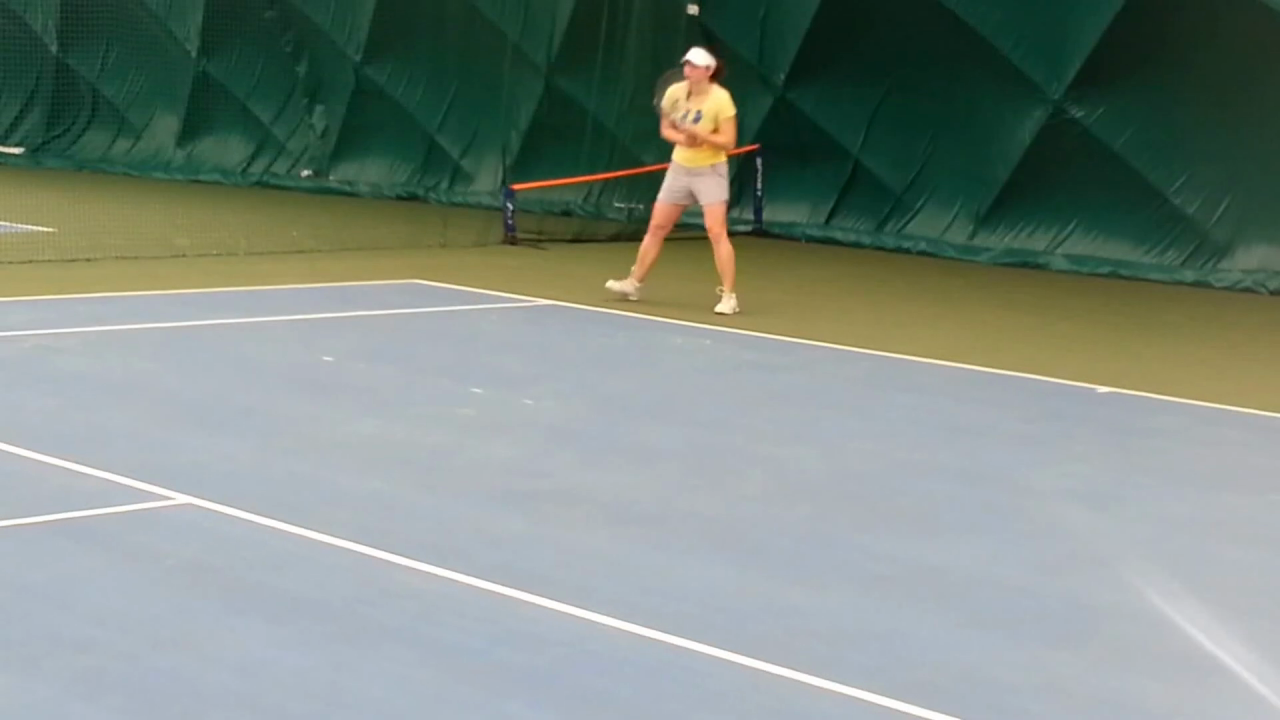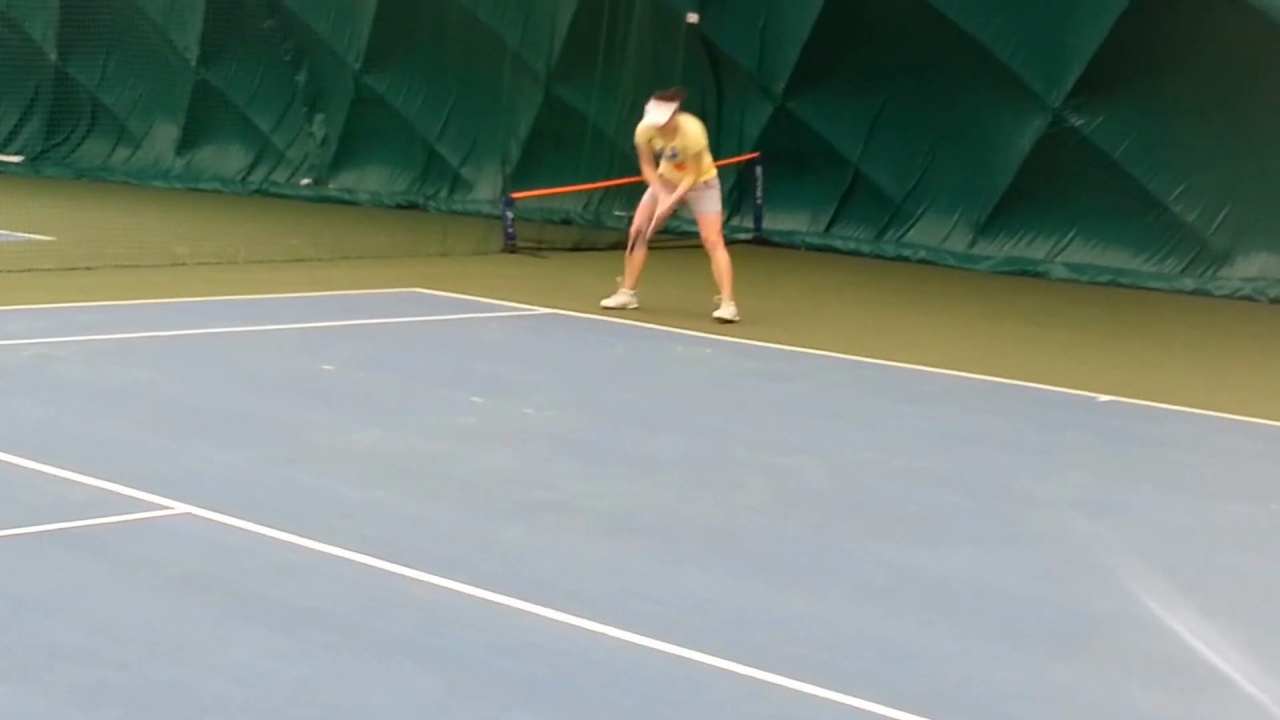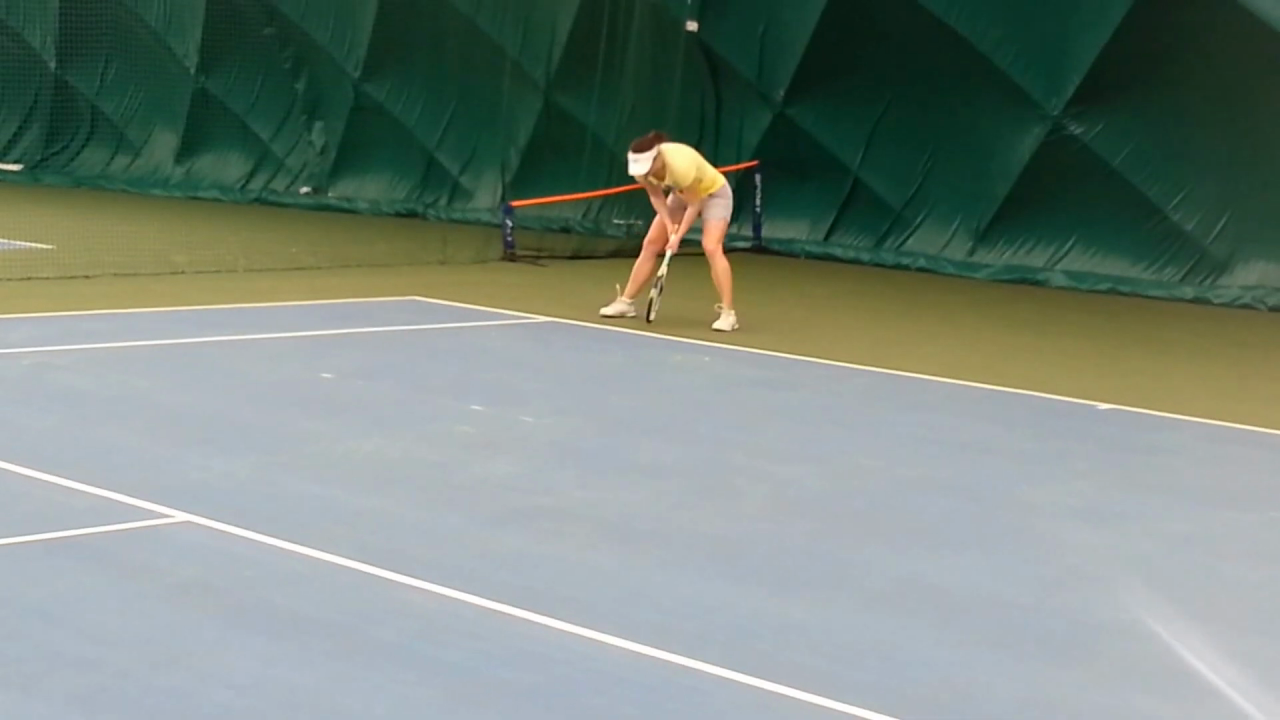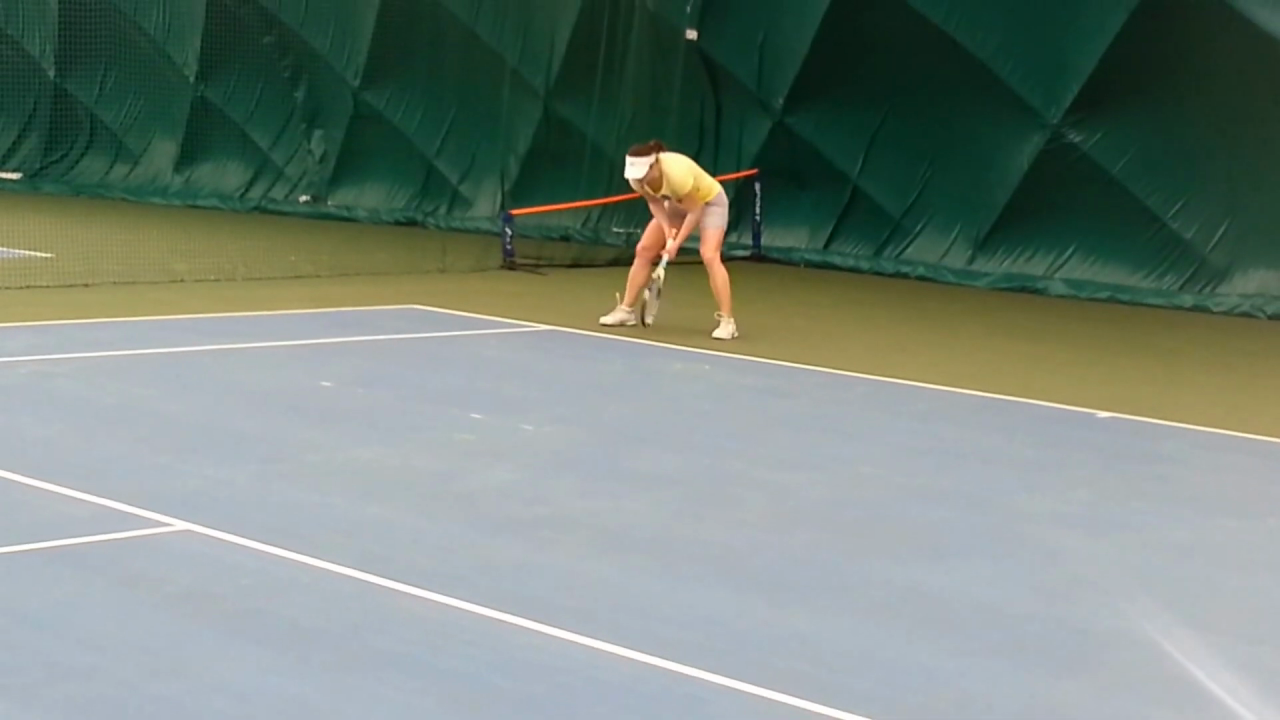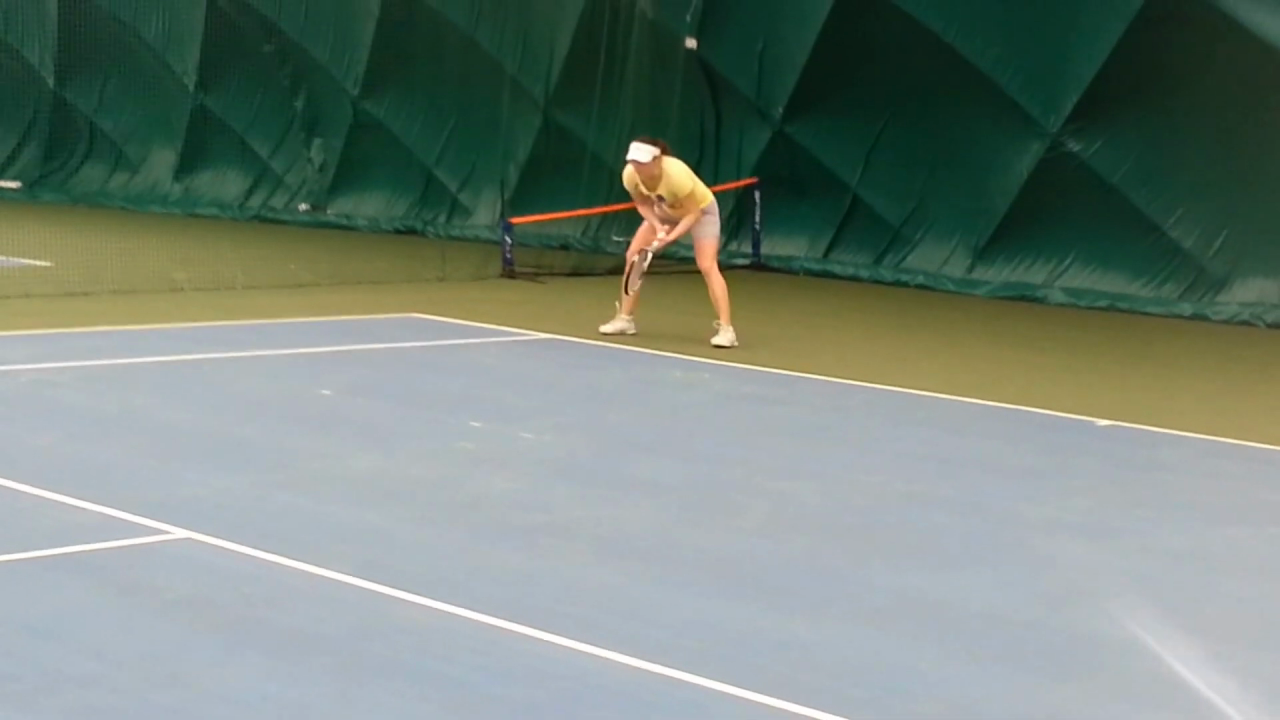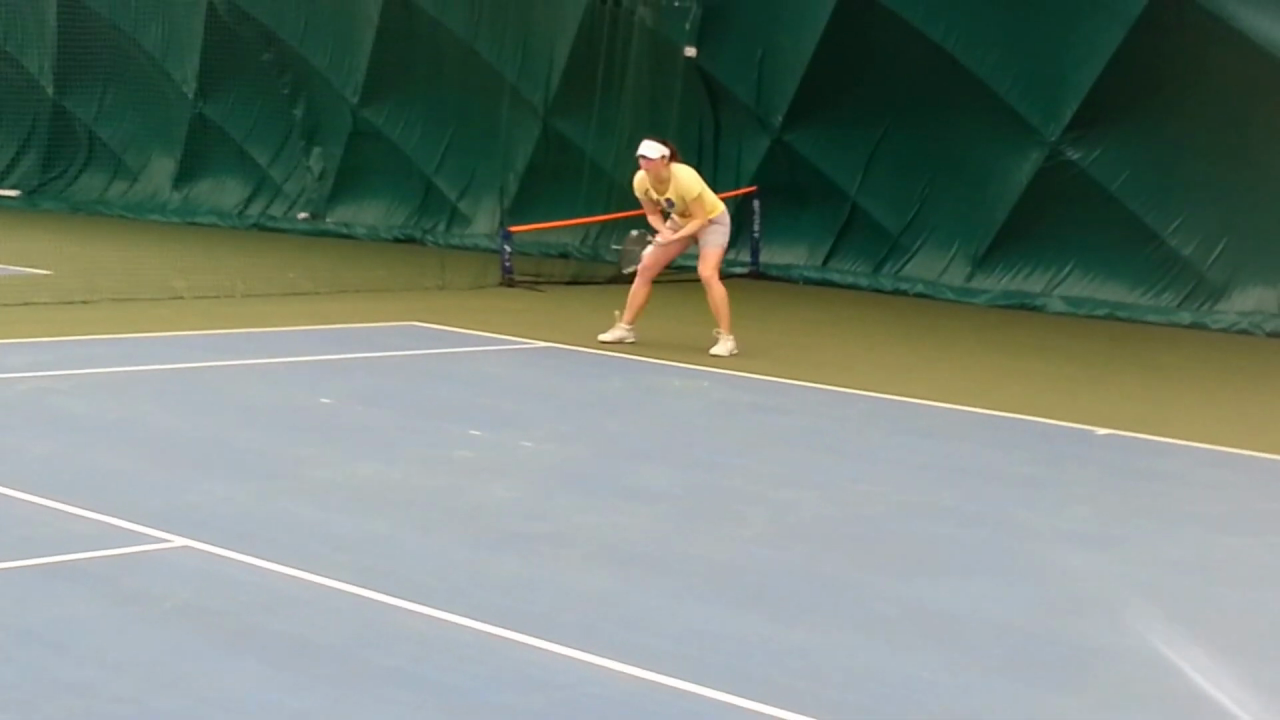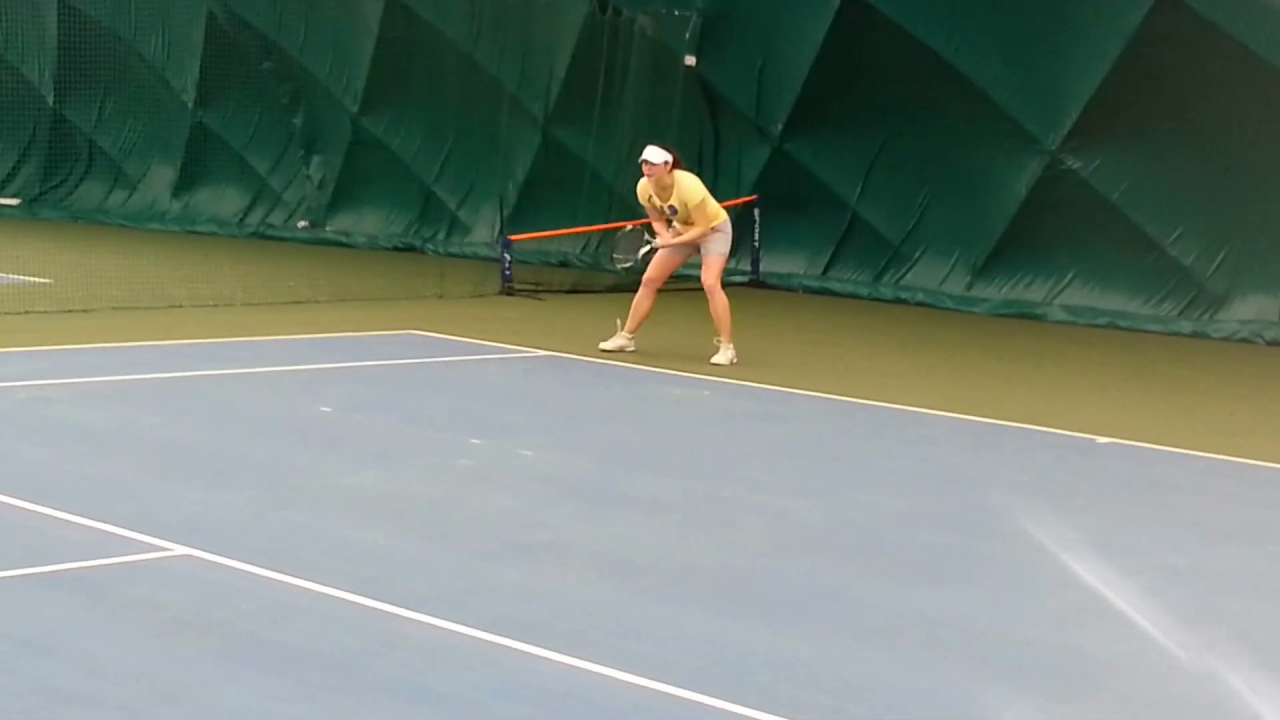
dt=0.3s
person 1, frame 1
left shoulder: (720, 98)
right shoulder: (674, 93)
left elbow: (729, 142)
left wrist: (699, 134)
right wrist: (682, 138)
left hip: (711, 171)
right hip: (680, 169)
left knee: (716, 232)
right knee: (657, 229)
left ankle: (729, 296)
right ankle: (633, 284)
person 1, frame 2
left shoulder: (691, 132)
right shoulder: (644, 129)
left elbow: (692, 176)
right elbow: (647, 166)
left wrist: (670, 202)
right wrist: (660, 194)
left hip: (702, 182)
right hip: (665, 182)
left knee: (713, 240)
right knee: (637, 231)
left ankle: (727, 304)
right ankle: (627, 293)
person 1, frame 3
left shoulder: (679, 165)
right shoulder: (640, 166)
left elbow: (695, 203)
right elbow: (656, 196)
left wrist: (678, 237)
right wrist: (669, 222)
left hip: (714, 193)
right hip: (682, 195)
left knee: (711, 248)
right knee: (651, 244)
left ankle: (728, 313)
right ankle: (626, 301)
person 1, frame 4
left shoulder: (676, 173)
right shoulder: (637, 176)
left elbow: (695, 211)
right elbow: (655, 203)
left wrist: (677, 242)
right wrist: (667, 228)
left hip: (710, 202)
right hip: (678, 203)
left knee: (710, 256)
right knee: (644, 250)
left ankle: (727, 321)
right ankle: (626, 310)
person 1, frame 5
left shoulder: (676, 174)
right shoulder: (630, 175)
left elbow: (693, 213)
right elbow: (642, 205)
left wrist: (670, 237)
right wrist: (657, 226)
left hip: (701, 209)
right hip: (666, 211)
left knee: (707, 266)
right knee: (634, 256)
left ankle: (726, 329)
right ankle: (625, 319)
person 1, frame 6
left shoulder: (685, 178)
right shoulder: (641, 181)
left elbow: (700, 219)
right elbow: (653, 214)
left wrist: (674, 238)
right wrist: (664, 231)
left hip: (711, 219)
right hip: (680, 220)
left knee: (708, 274)
right knee: (645, 269)
left ankle: (726, 338)
right ankle: (625, 328)
person 1, frame 7
left shoulder: (688, 185)
right shoulder: (644, 187)
left elbow: (702, 228)
right elbow: (658, 221)
left wrist: (672, 242)
right wrist: (665, 236)
left hip: (713, 228)
right hip: (682, 229)
left knee: (711, 283)
right knee: (649, 280)
left ankle: (727, 347)
right ankle: (626, 336)
